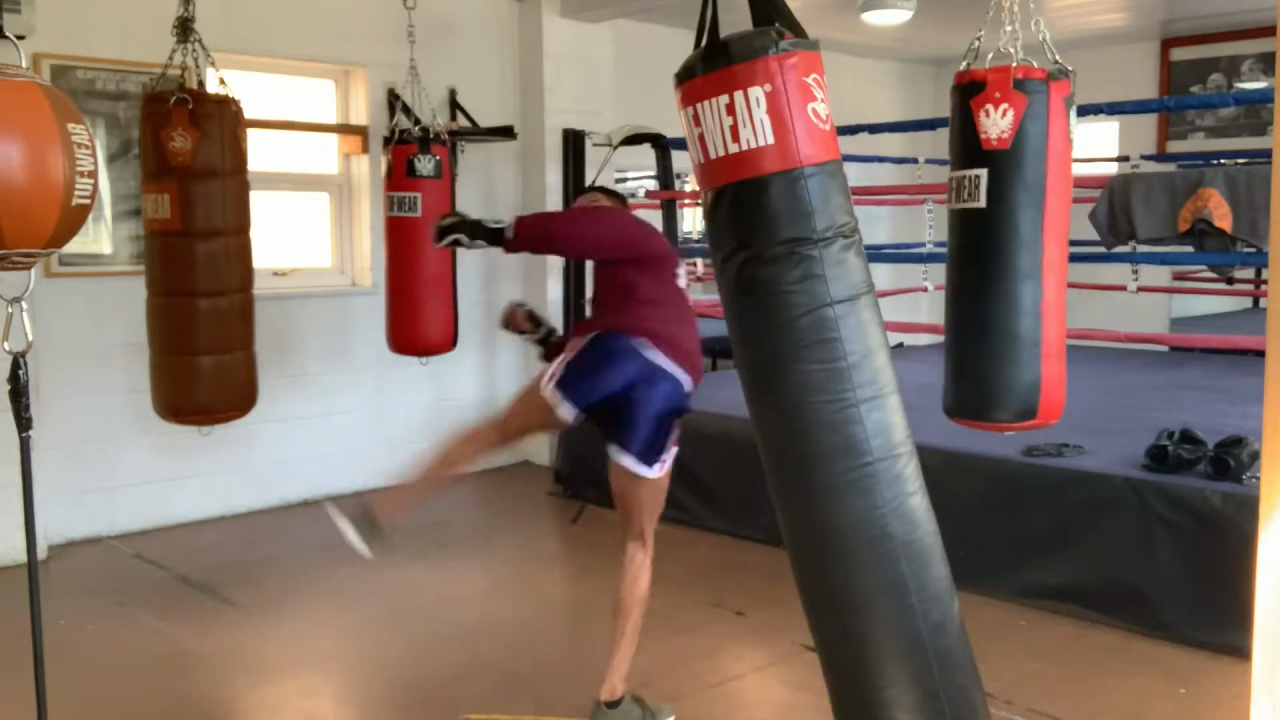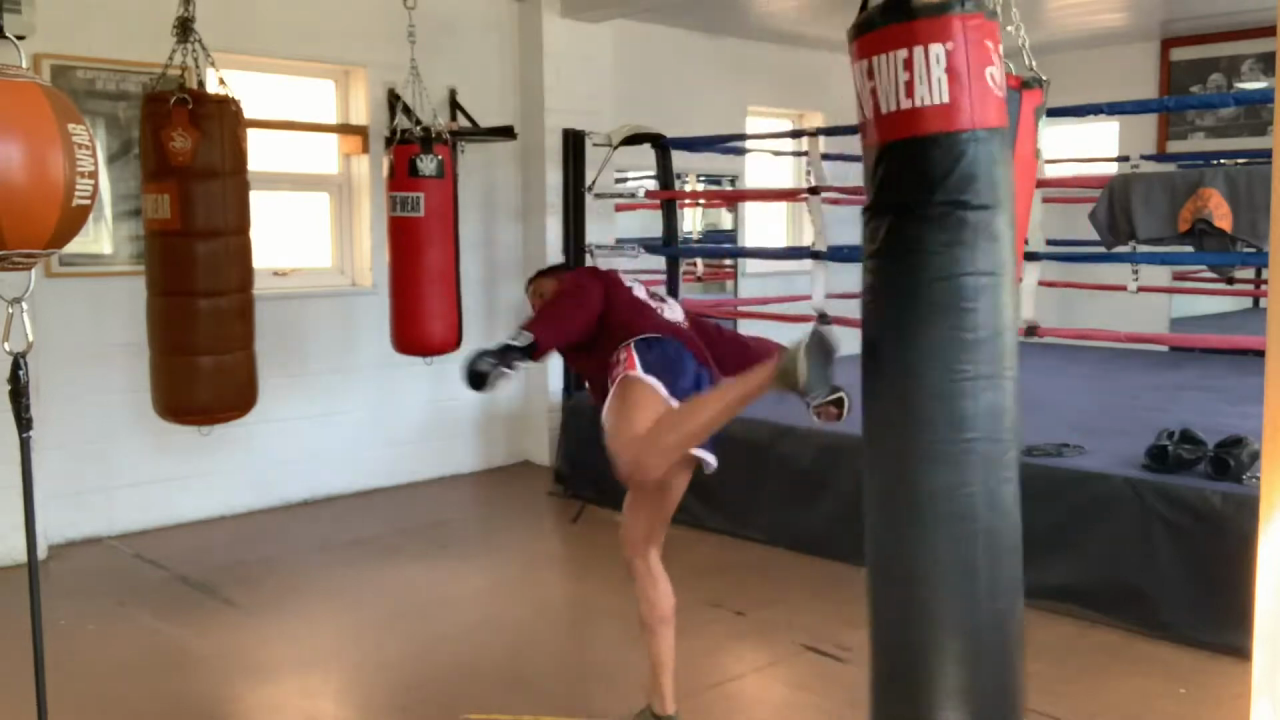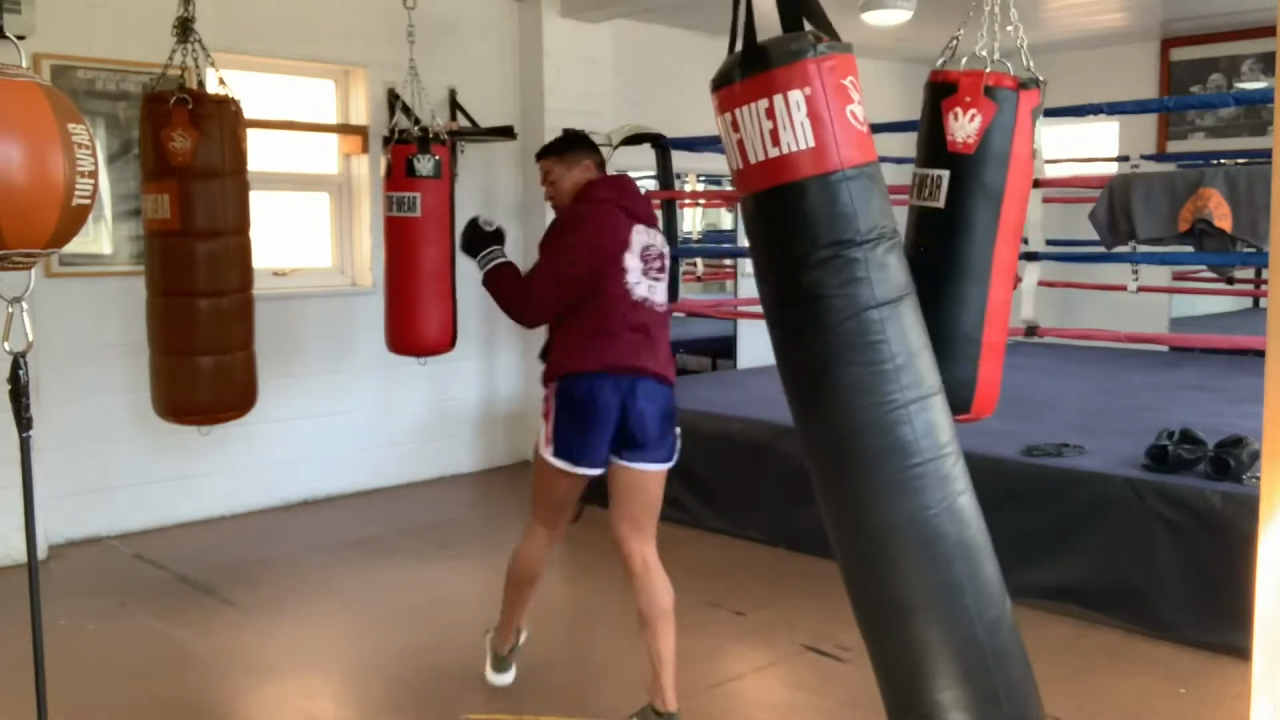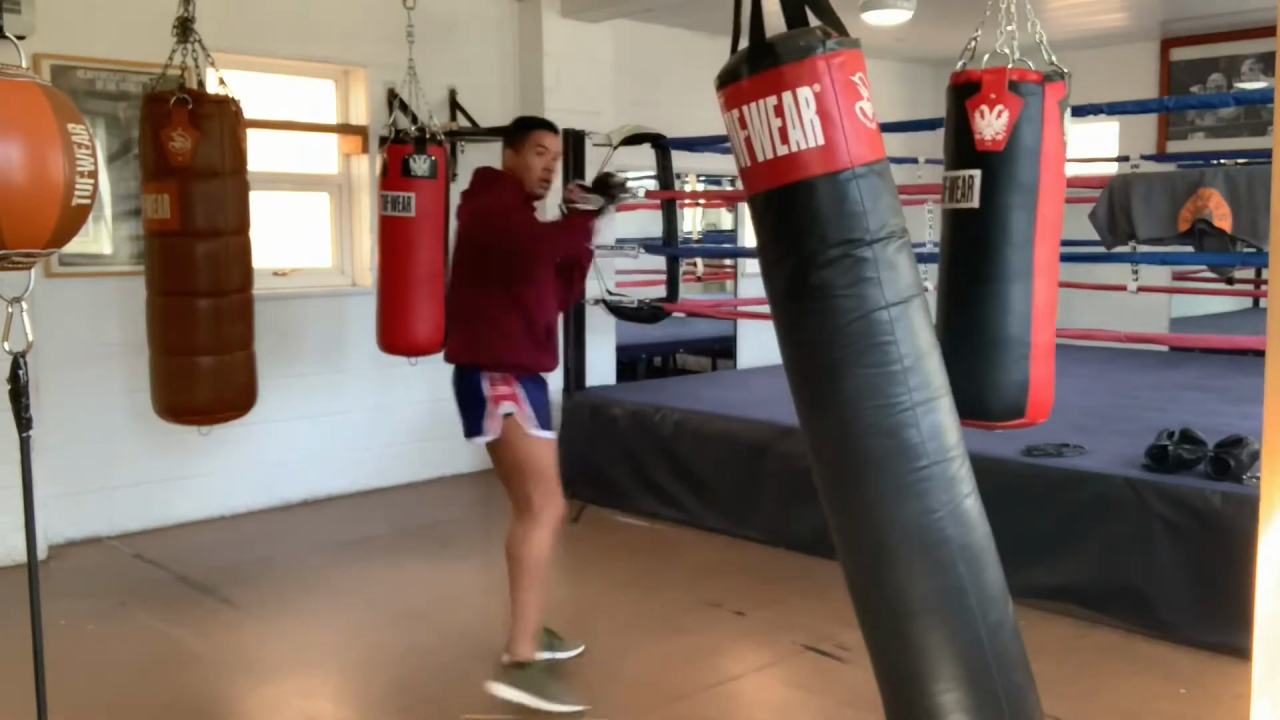
dt=0.4s
person 1, frame 1
left shoulder: (636, 239)
right shoulder: (652, 271)
left elbow: (585, 230)
left wrist: (495, 232)
right wrist: (546, 336)
left hip: (615, 355)
right hip: (669, 392)
left knee: (492, 432)
right knee: (639, 543)
left ankle: (382, 511)
person 1, frame 2
left shoulder: (578, 285)
right shoulder: (649, 303)
left elbow: (574, 310)
right elbow: (737, 346)
left wrist: (516, 346)
right wrist: (820, 392)
left hip: (647, 363)
right hip: (696, 379)
left knee: (642, 467)
right knee: (640, 552)
left ankle: (789, 368)
person 1, frame 3
left shoulder: (585, 223)
right shoulder: (641, 223)
left elbow: (535, 308)
left wrist: (490, 258)
left hip: (584, 387)
right hip: (652, 393)
left knee: (546, 526)
right knee: (639, 550)
left ankle: (501, 649)
person 1, frame 4
left shoulder: (541, 230)
right shoulder: (492, 208)
left elbow: (558, 292)
right elbow: (526, 255)
left wrist: (581, 229)
right wrist: (578, 213)
left hip: (515, 377)
right hip: (499, 378)
left knee: (530, 507)
right knee: (546, 508)
left ankle: (526, 632)
right ankle: (520, 664)
